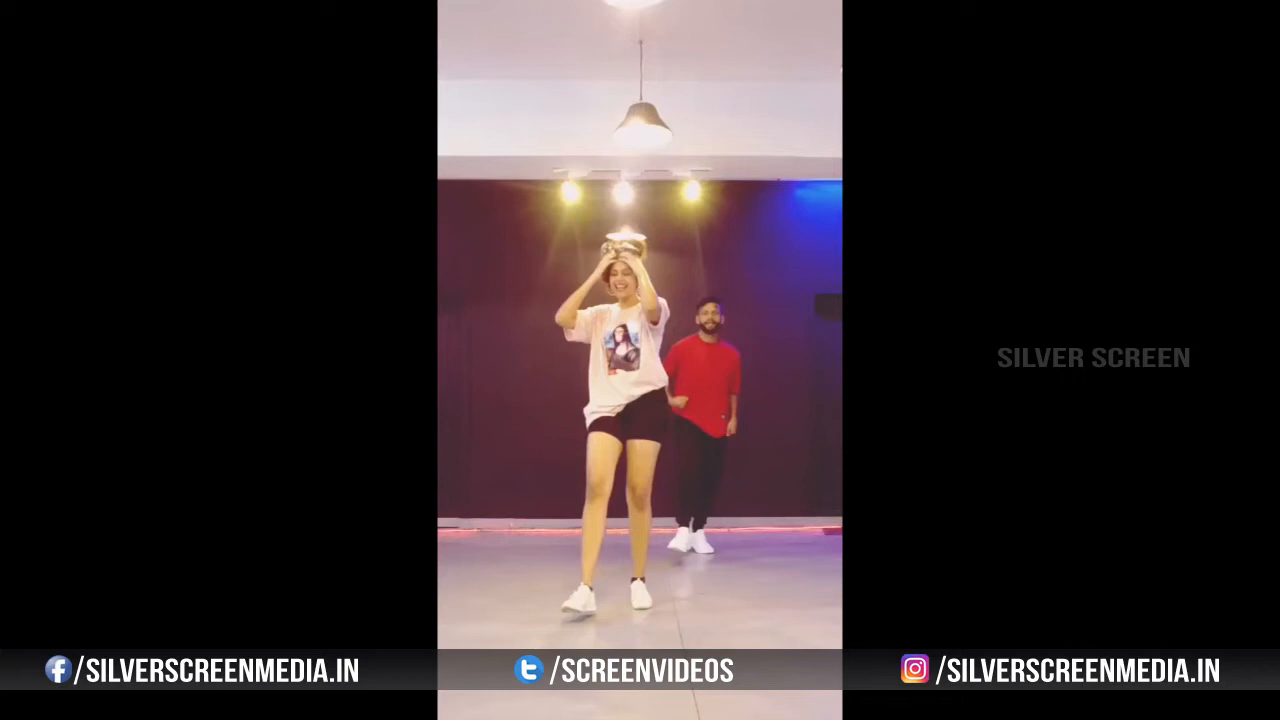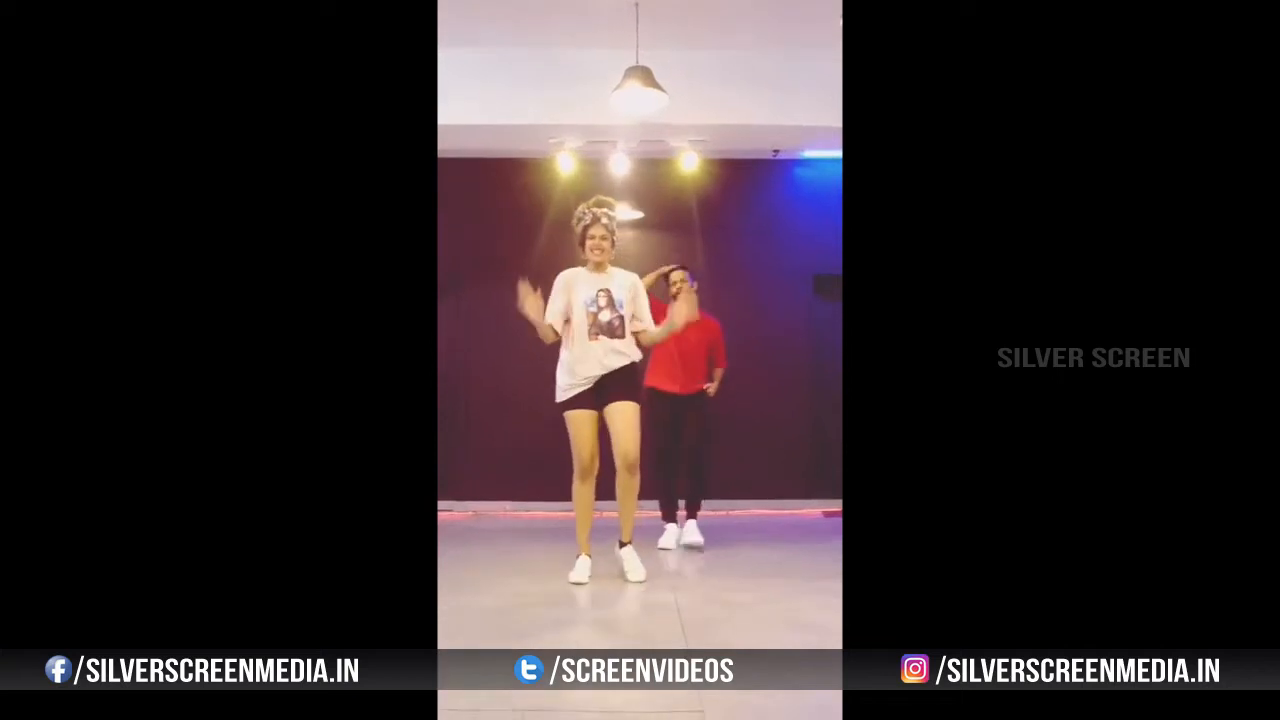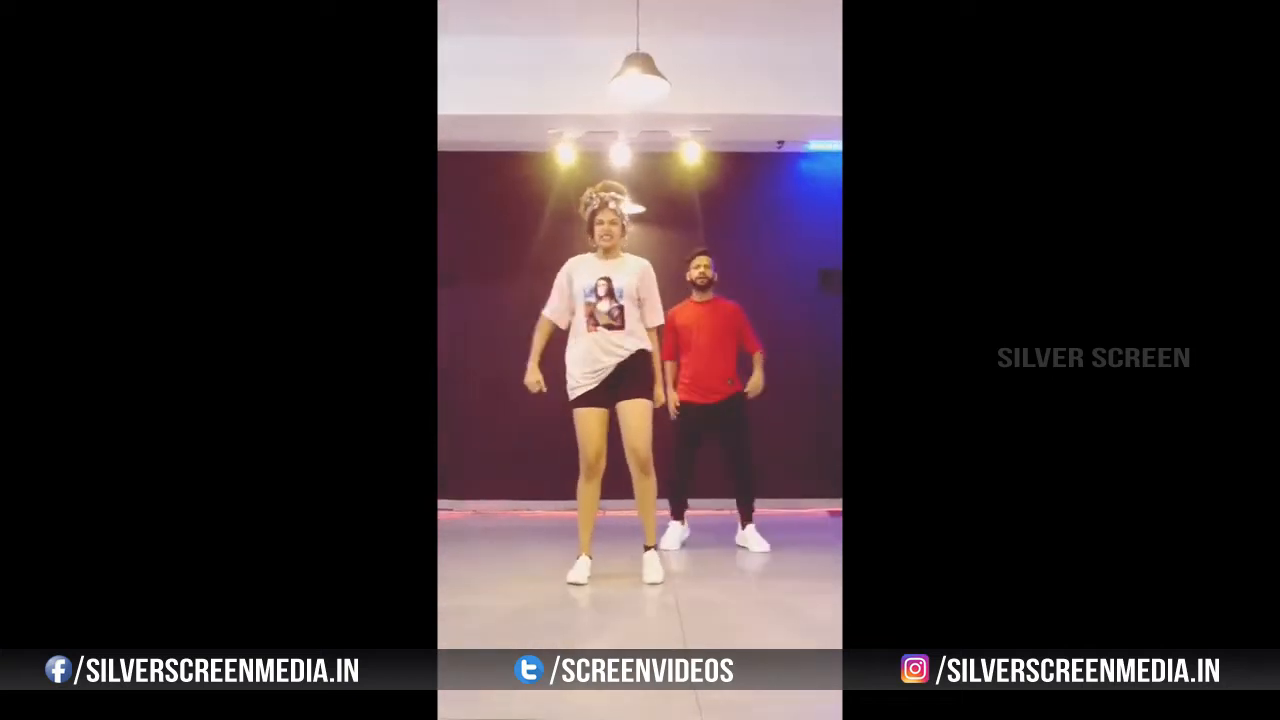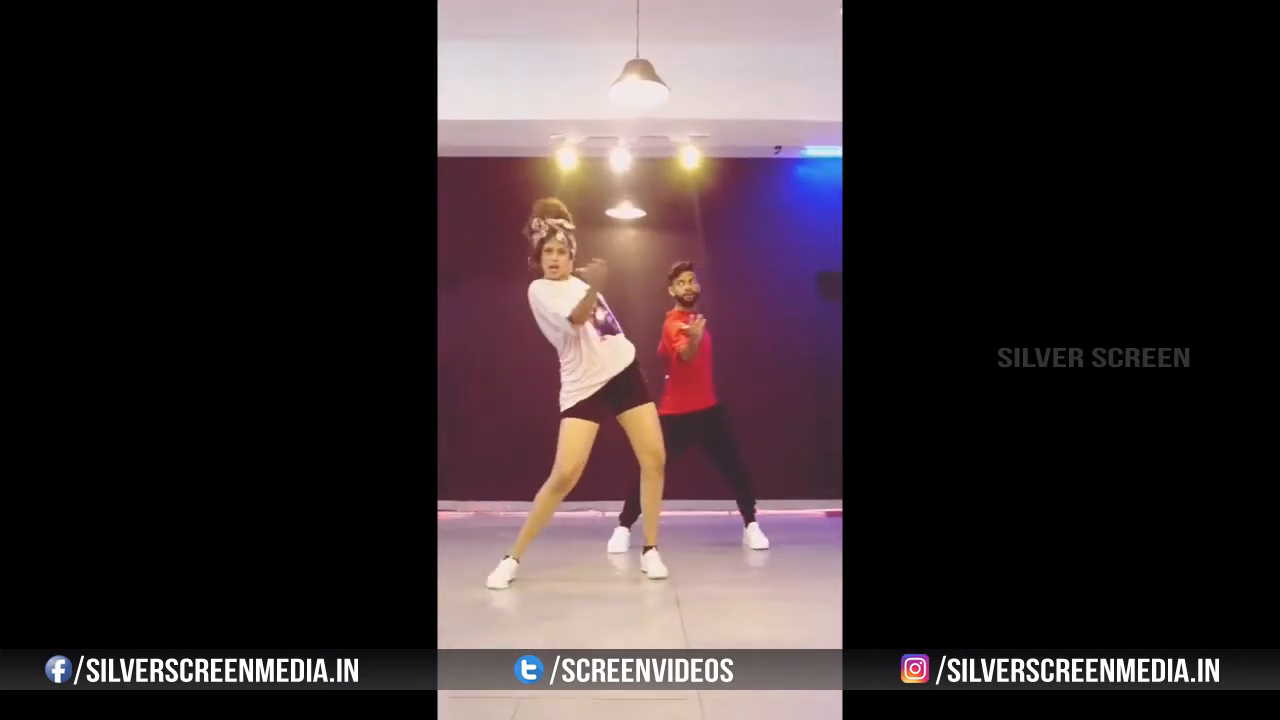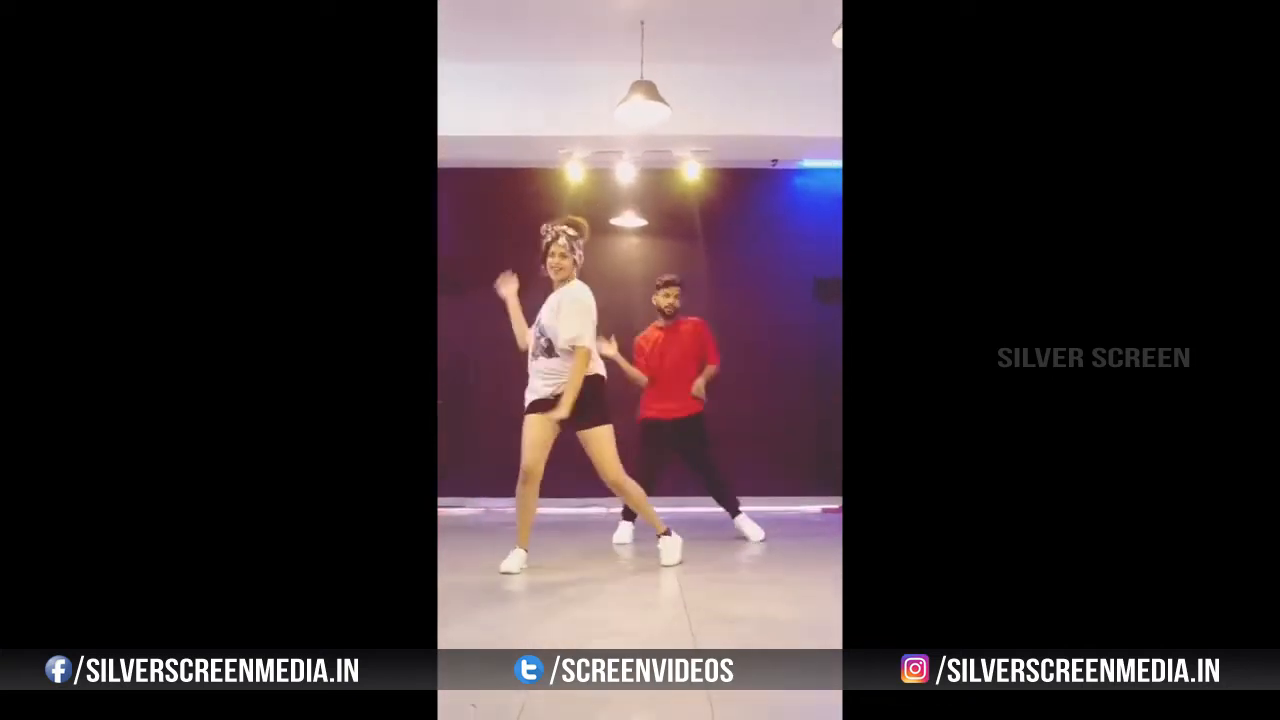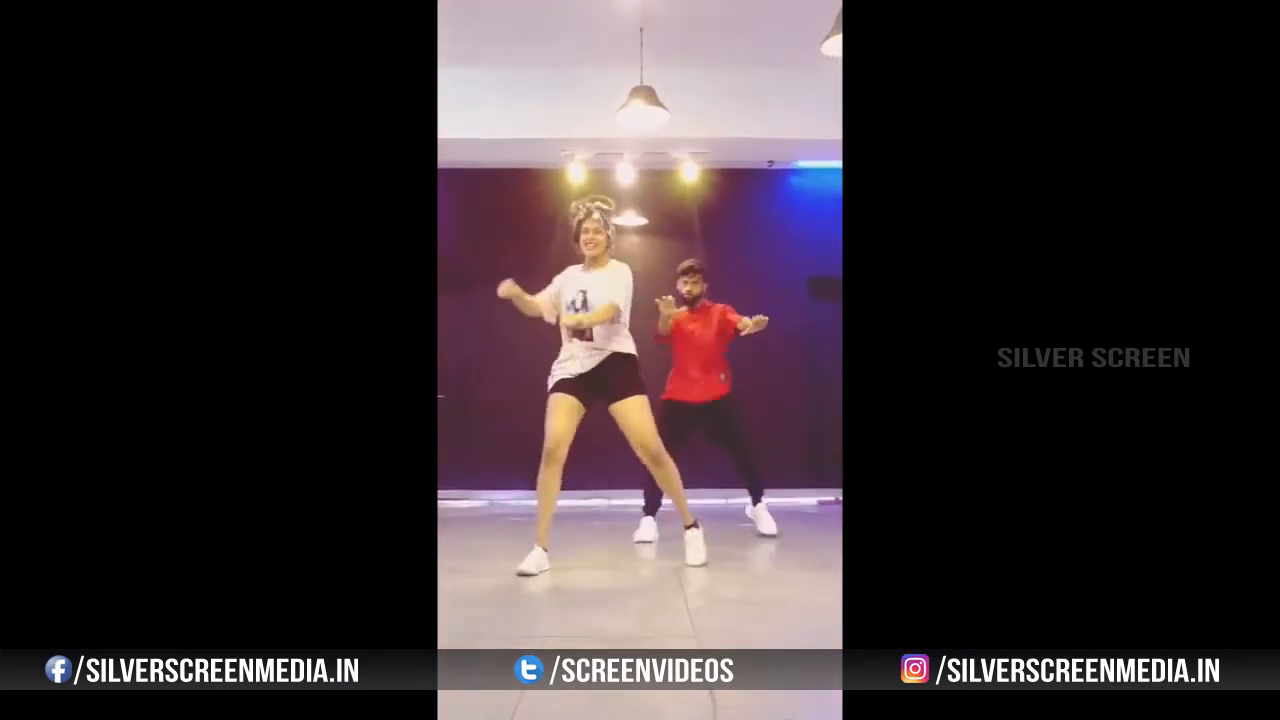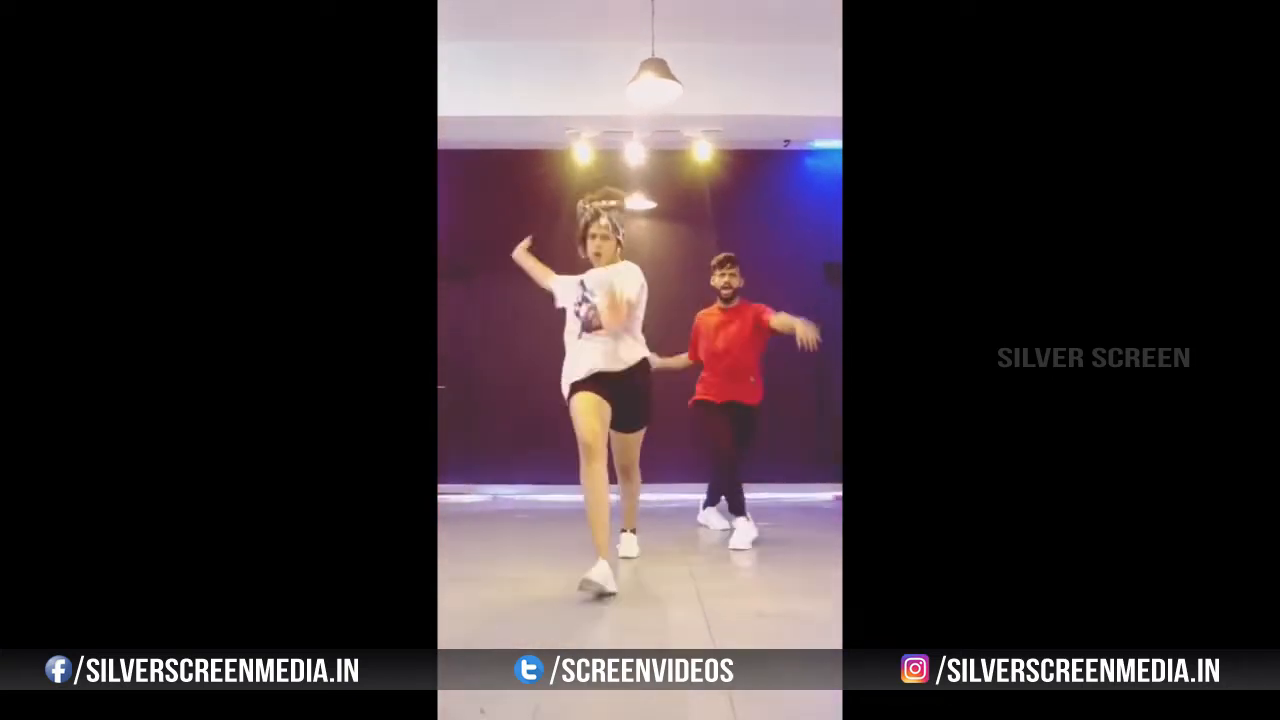
dt=0.7s
person 1, frame 1
left shoulder: (653, 310)
right shoulder: (599, 316)
left elbow: (652, 307)
right elbow: (562, 318)
left wrist: (640, 267)
right wrist: (594, 275)
left hip: (645, 403)
right hip: (606, 407)
left knee: (639, 493)
right knee: (597, 487)
left ankle: (638, 580)
right ankle: (586, 587)
person 1, frame 2
left shoulder: (629, 281)
right shoulder: (568, 280)
left elbow: (643, 337)
right elbow: (552, 335)
left wrist: (672, 324)
right wrist: (536, 318)
left hip: (621, 374)
right hip: (576, 378)
left knee: (629, 458)
right knee: (584, 466)
left ankle: (626, 544)
right ankle: (583, 554)
person 1, frame 3
left shoulder: (640, 268)
right shoulder: (574, 267)
left elbow: (650, 327)
right elbow: (551, 318)
left wrist: (659, 380)
right wrist: (532, 364)
left hip: (630, 365)
right hip: (585, 373)
left knee: (640, 457)
right knee: (591, 465)
left ankle: (649, 550)
right ankle: (584, 555)
person 1, frame 4
left shoulder: (578, 284)
right shoulder: (541, 290)
right elbow: (577, 317)
right wrist: (596, 286)
left hip: (625, 372)
right hip: (584, 387)
left knee: (655, 459)
right knee: (564, 476)
left ankle: (650, 550)
right ankle: (513, 558)
person 1, frame 5
left shoulder: (577, 294)
right shoulder: (554, 300)
left elbow: (581, 351)
right elbow: (527, 343)
left wrist: (567, 402)
right wrist: (511, 299)
left hip: (583, 391)
right hip: (542, 393)
left knee: (613, 477)
right knee: (529, 470)
left ankle: (666, 535)
right ankle: (521, 549)
person 1, frame 6
left shoulder: (619, 272)
right shoulder: (567, 275)
left elbow: (608, 312)
right elbow: (537, 308)
left wrist: (580, 316)
right wrist: (514, 293)
left hip: (614, 363)
right hip: (571, 367)
left knee: (650, 448)
right knee: (552, 449)
left ankle: (690, 525)
right ankle: (540, 549)
person 1, frame 7
left shoulder: (629, 274)
right shoulder: (578, 281)
left elbow: (624, 305)
right elbow: (551, 281)
left wrist: (615, 310)
right wrist: (522, 256)
left hip: (628, 374)
right hip: (584, 376)
left knee: (627, 465)
right knee: (590, 445)
left ankle: (628, 530)
right ankle: (603, 564)
person 2, frame 1
left shoulder: (732, 354)
right shoulder: (682, 348)
left elbow: (733, 390)
left wrist: (733, 417)
right wrist: (670, 399)
left hip: (717, 426)
right hip: (688, 422)
left knee: (710, 479)
right knee: (688, 472)
left ankle: (698, 531)
right ankle: (683, 529)
person 2, frame 2
left shoulder: (710, 325)
right shoulder: (659, 313)
left elbow: (719, 361)
left wrist: (715, 383)
right wrist: (659, 272)
left hip: (694, 397)
right hip: (661, 396)
left knee: (695, 454)
right knee: (665, 458)
left ankle: (691, 521)
right ankle: (670, 524)
person 2, frame 3
left shoulder: (732, 311)
right shoulder: (676, 315)
left elbow: (754, 346)
right elbow: (670, 356)
left wrist: (758, 373)
right wrist: (669, 390)
left hip: (728, 398)
right hip: (689, 400)
left knee: (740, 462)
right knee: (682, 463)
left ankle: (747, 528)
right ankle: (677, 524)
person 2, frame 4
left shoulder: (694, 318)
right shoulder: (675, 322)
right elbow: (685, 355)
right wrist: (693, 338)
left hip: (708, 408)
right hip: (677, 412)
left knee: (735, 467)
left ankle: (751, 526)
right ankle: (623, 529)
person 2, frame 5
left shoulder: (695, 327)
right shoulder: (643, 340)
left elbow: (713, 361)
right elbow: (644, 381)
left wrist: (703, 379)
right wrist: (616, 357)
left hip: (689, 416)
right hip: (655, 418)
left knee: (706, 470)
right knee: (644, 474)
left ankle: (738, 516)
right ankle: (627, 522)
person 2, frame 6
left shoulder: (720, 312)
right shoulder: (673, 315)
left elbow: (743, 326)
right elbow: (662, 333)
left wrist: (757, 323)
right wrist: (666, 315)
left hip: (717, 397)
right hip: (678, 399)
left knee: (741, 451)
left ankle: (757, 504)
right ankle: (648, 518)
person 2, frame 7
left shoulder: (756, 314)
right shoulder: (702, 320)
left elbow: (776, 319)
left wrist: (798, 324)
right wrist: (662, 362)
left hip: (746, 402)
right hip: (711, 400)
left knee: (731, 460)
right knee: (724, 453)
left ankle: (709, 507)
right ankle: (741, 521)
